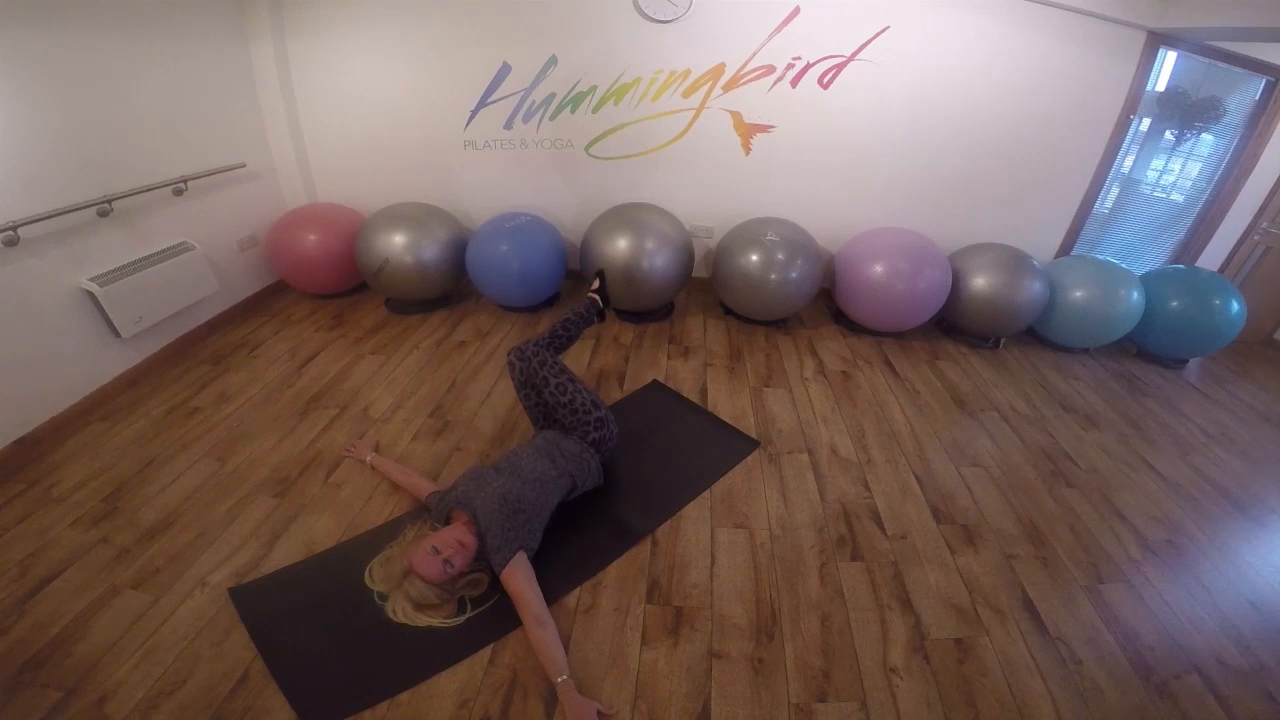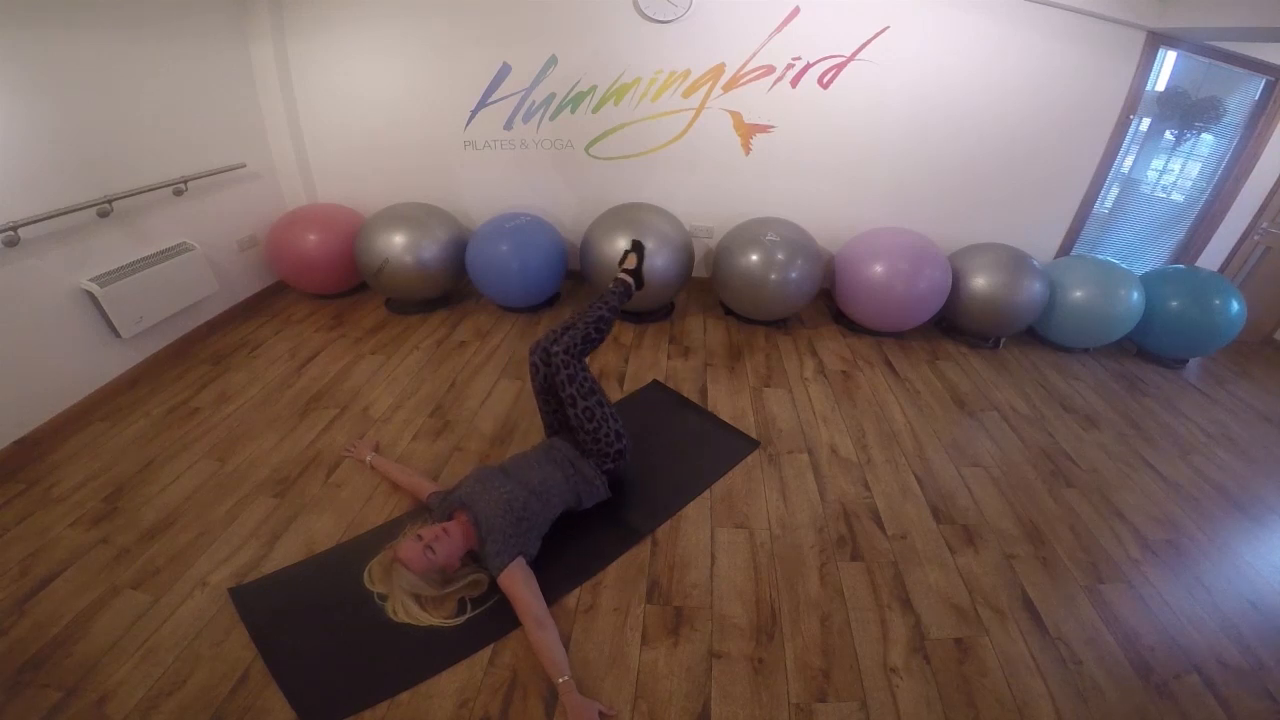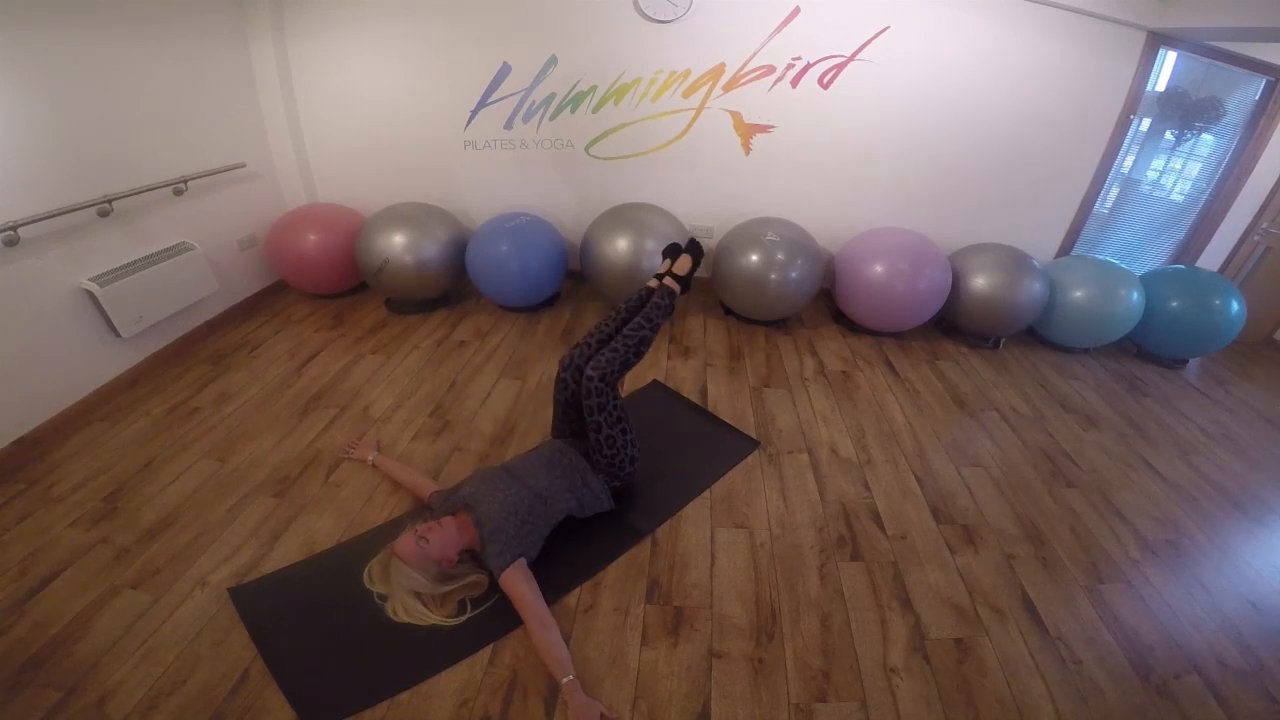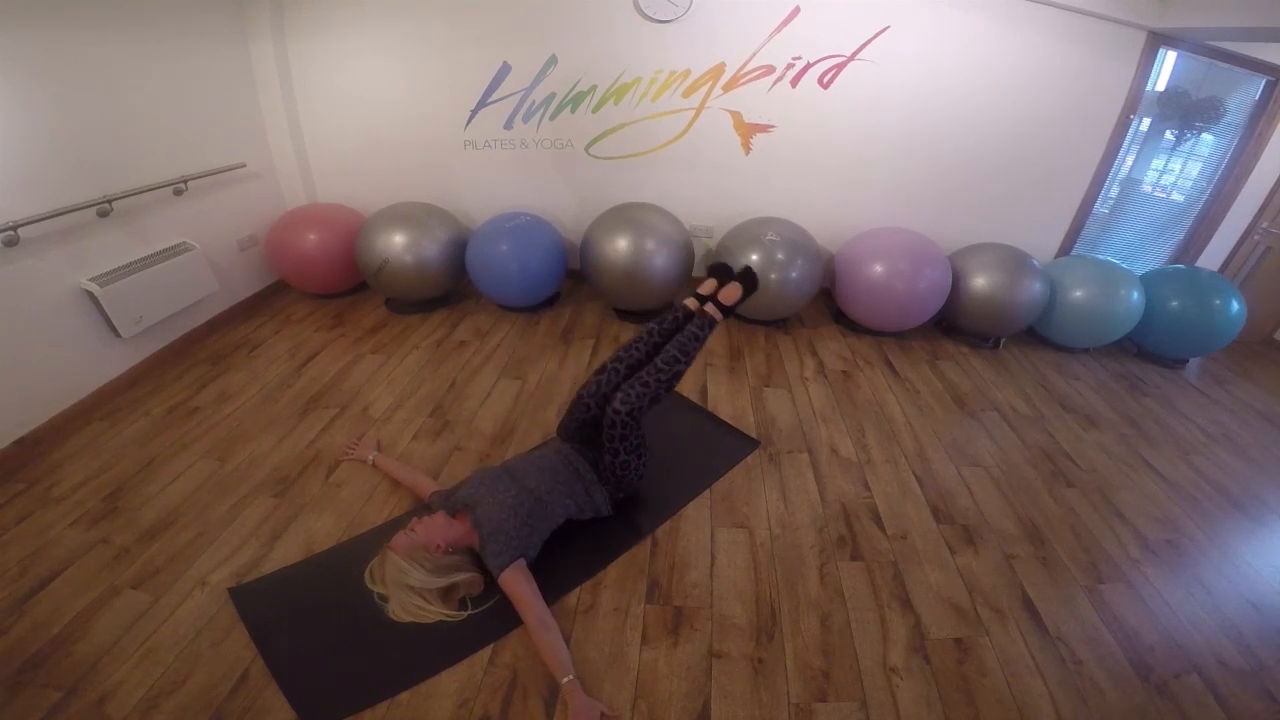
dt=0.7s
person 1, frame 1
left shoulder: (444, 509)
right shoulder: (497, 546)
left elbow: (412, 477)
right elbow: (537, 621)
left wrist: (370, 456)
left hip: (550, 443)
right hip: (584, 447)
left knee: (522, 355)
left ankle: (595, 303)
right ankle: (595, 302)
person 1, frame 2
left shoulder: (448, 508)
right shoulder: (495, 549)
left elbow: (414, 478)
right elbow: (537, 622)
left wrist: (371, 457)
left hip: (559, 449)
right hip: (593, 462)
left knee: (546, 353)
right knee: (558, 356)
left ankle: (624, 281)
right ankle: (625, 282)
person 1, frame 3
left shoulder: (449, 507)
right shoulder: (496, 549)
left elbow: (415, 478)
right elbow: (539, 621)
left wrist: (372, 455)
left hip: (562, 452)
right hip: (599, 475)
left knee: (576, 367)
right knee: (597, 375)
left ankle: (662, 283)
right ankle: (671, 288)
person 1, frame 4
left shoulder: (451, 505)
right shoulder: (495, 547)
left elbow: (416, 477)
right elbow: (539, 621)
left wrist: (373, 456)
left hip: (567, 451)
right hip: (602, 482)
left knee: (601, 391)
right knee: (624, 403)
left ankle: (699, 304)
right ankle: (713, 311)
